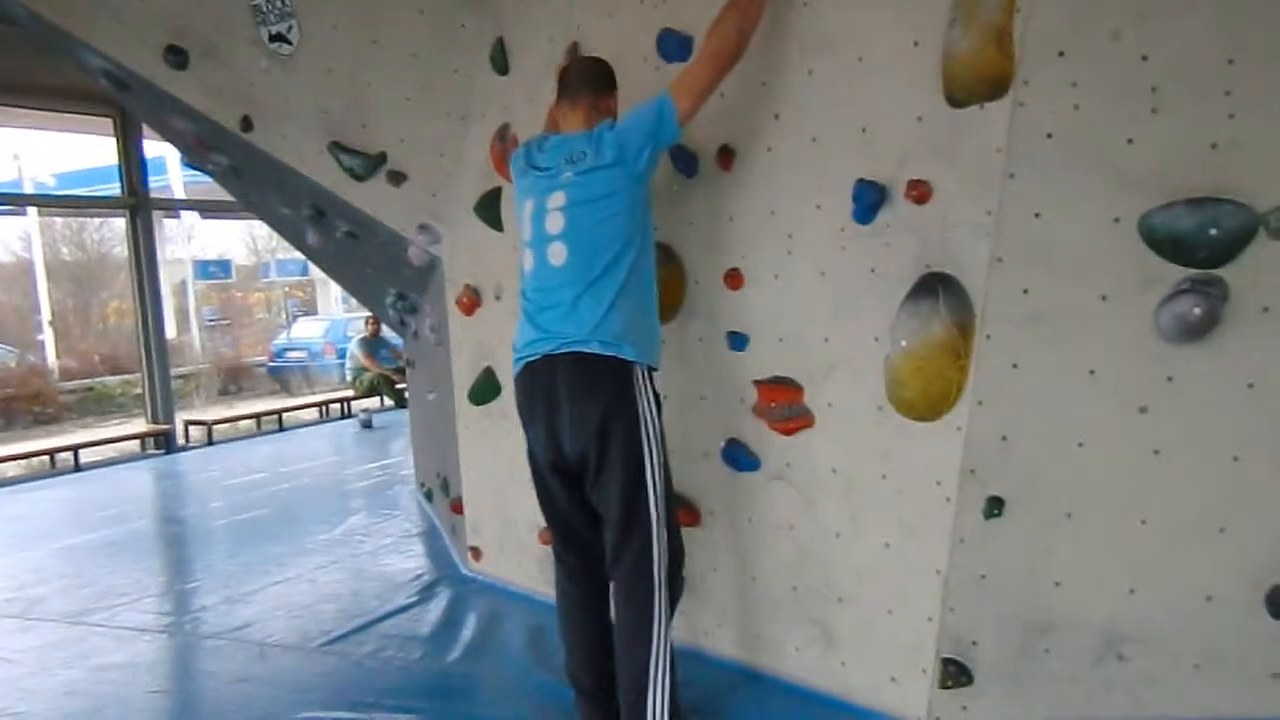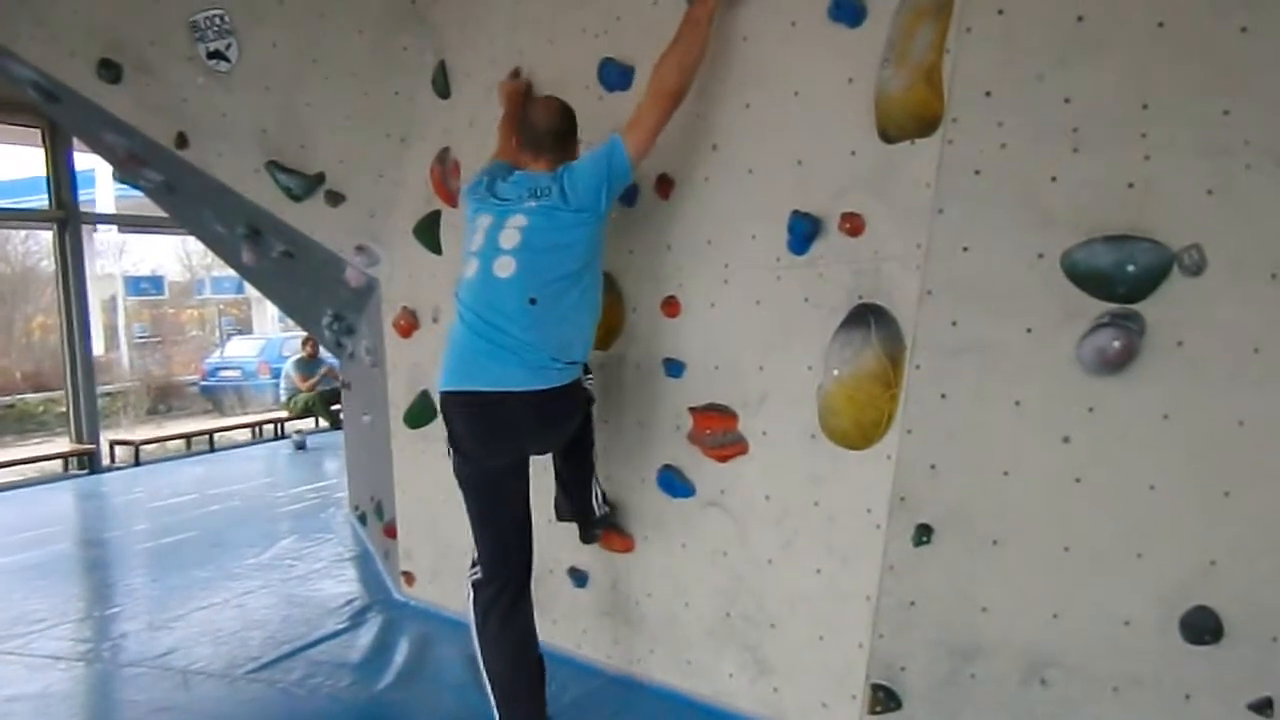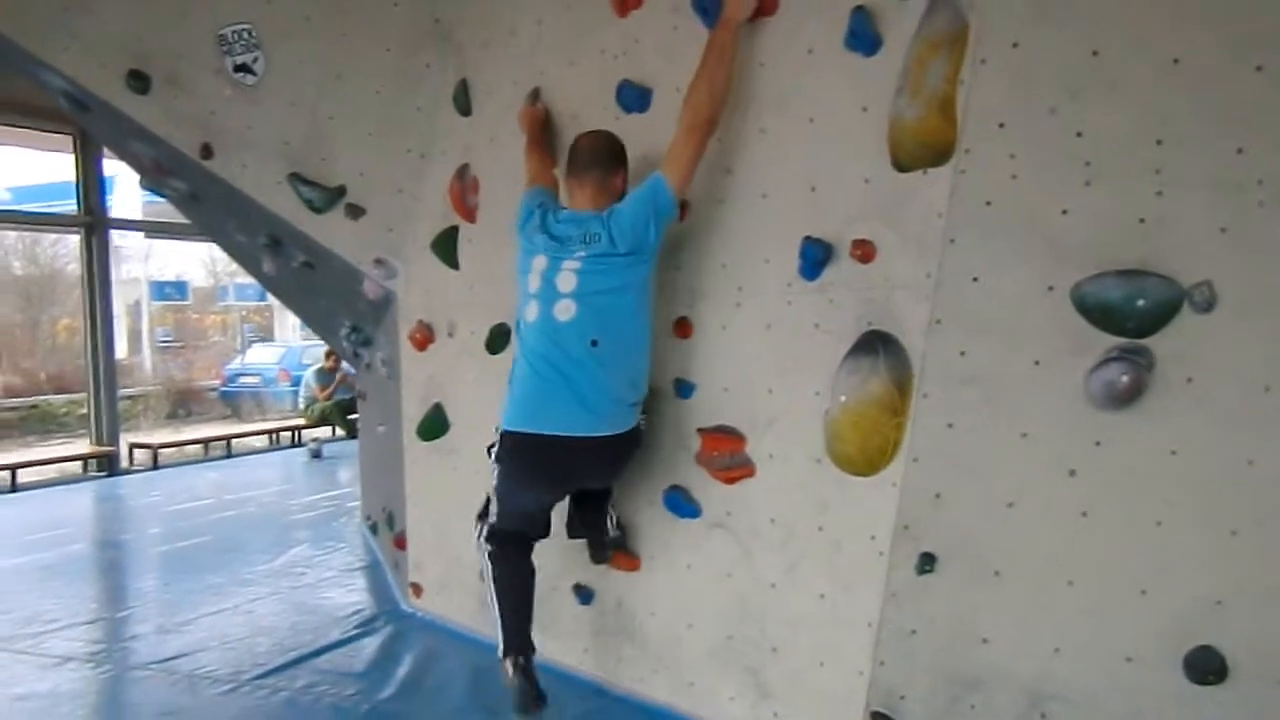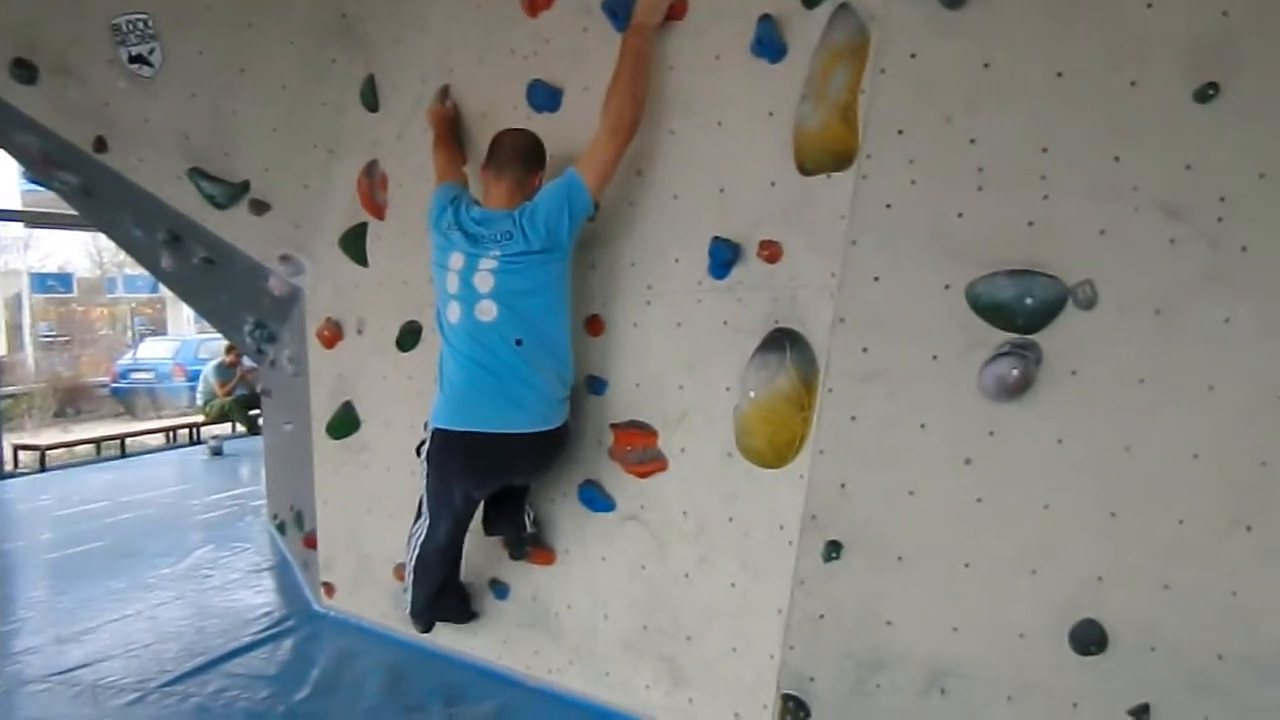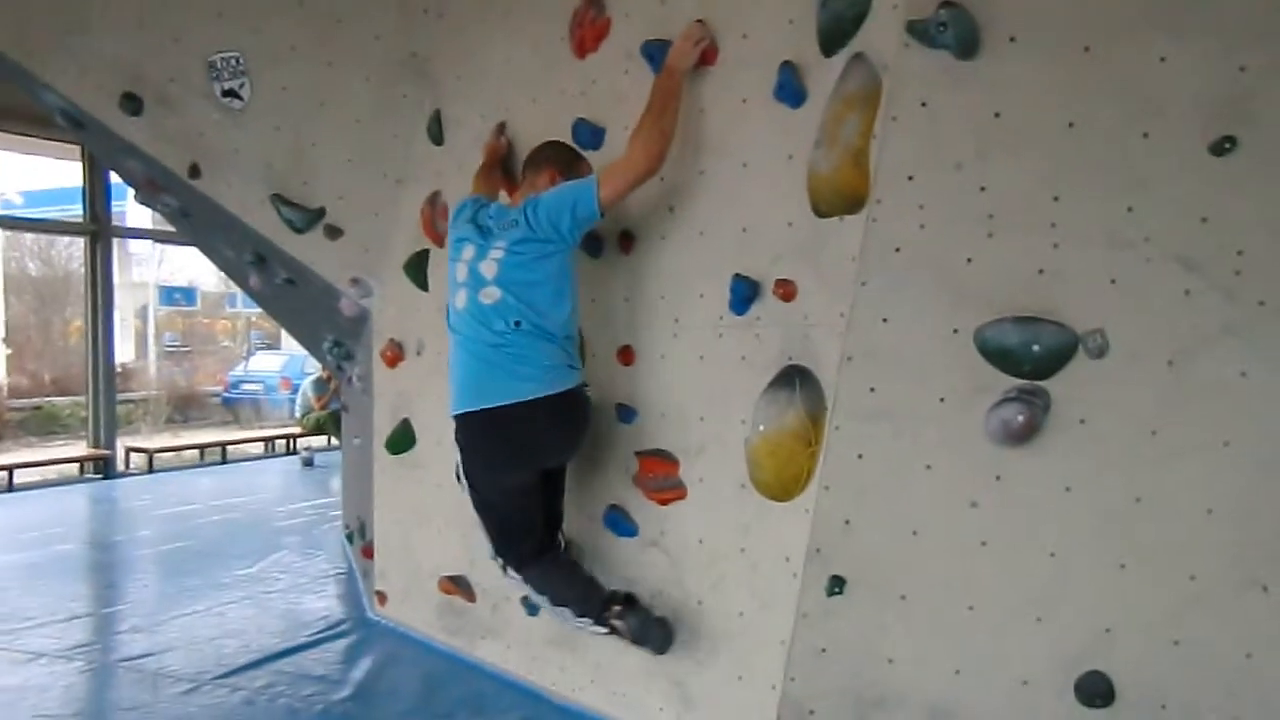
dt=1s
person 1, frame 1
left shoulder: (528, 163)
right shoulder: (621, 145)
left wrist: (565, 84)
left hip: (536, 382)
right hip: (605, 376)
left knee: (578, 555)
right knee: (644, 561)
person 1, frame 2
left shoulder: (484, 192)
right shoulder: (584, 187)
left elbow: (507, 151)
right elbow: (664, 94)
left wrist: (512, 106)
left hip: (469, 406)
right hip: (545, 407)
left knee: (498, 573)
right ankle: (587, 510)
person 1, frame 3
left shoulder: (535, 226)
right shoulder: (632, 229)
left elbow: (539, 167)
right elbow: (698, 124)
left wrist: (535, 130)
left hip: (530, 444)
right hip: (608, 445)
left knee: (505, 532)
left ankle: (517, 651)
right ankle: (597, 528)
person 1, frame 4
left shoulder: (448, 222)
right shoulder: (546, 226)
left elbow: (447, 160)
right elbow: (618, 128)
left wrist: (443, 124)
left hip: (459, 437)
right hip: (537, 437)
left knee: (439, 527)
left ankle: (428, 608)
right ankle: (513, 524)
person 1, frame 5
left shoulder: (467, 222)
right shoulder: (550, 215)
left elbow: (487, 183)
right elbow: (644, 158)
left wrist: (492, 157)
right wrist: (674, 68)
left hip: (484, 422)
right hip: (554, 409)
left knee: (520, 550)
left ankle: (613, 612)
right ankle: (553, 549)
